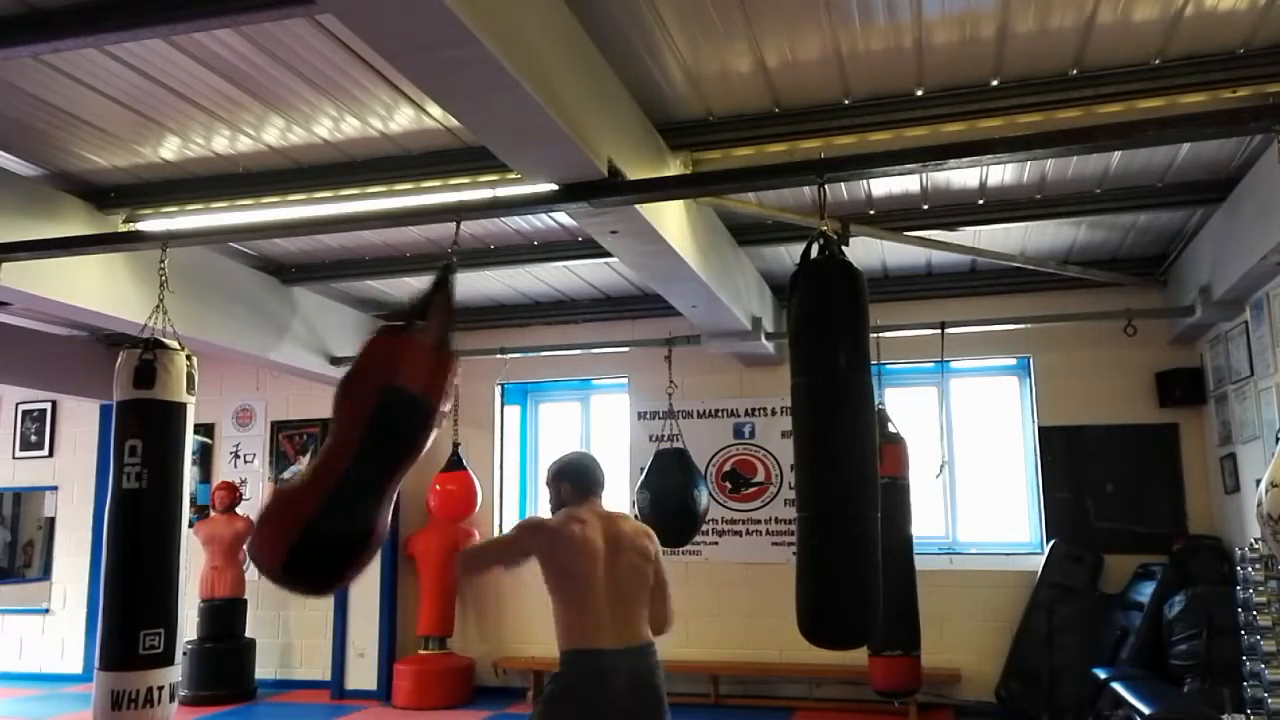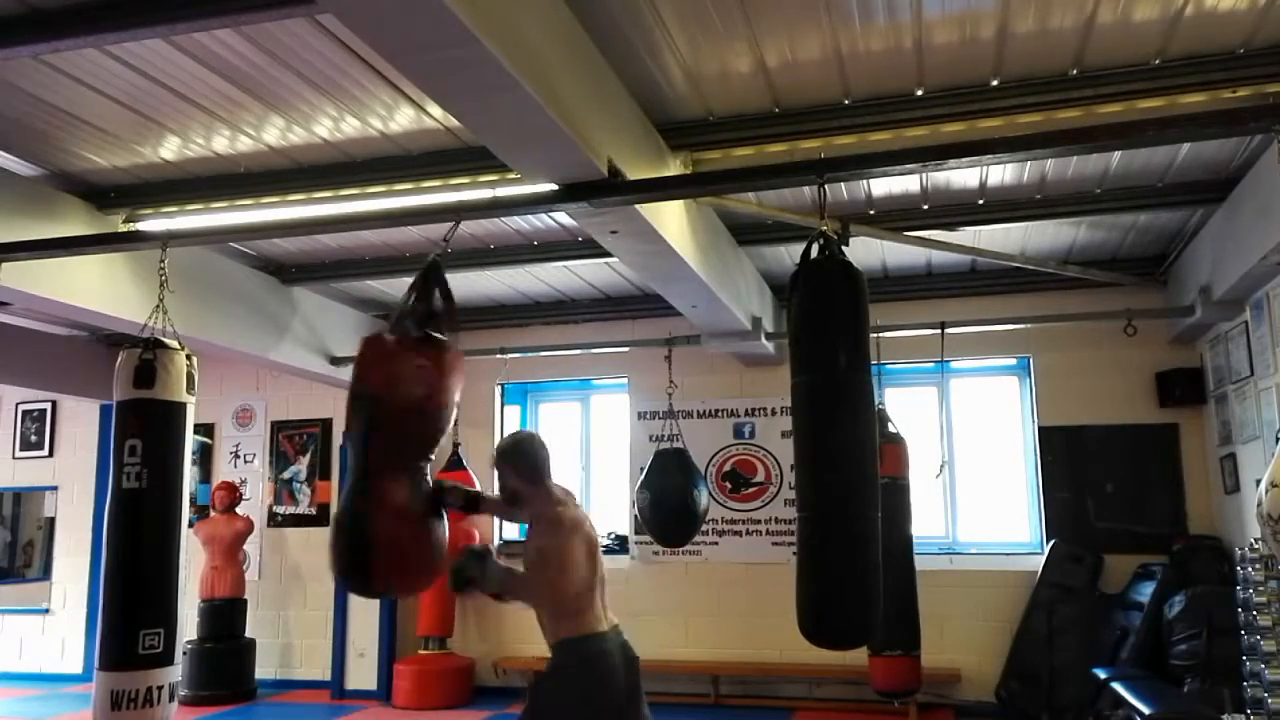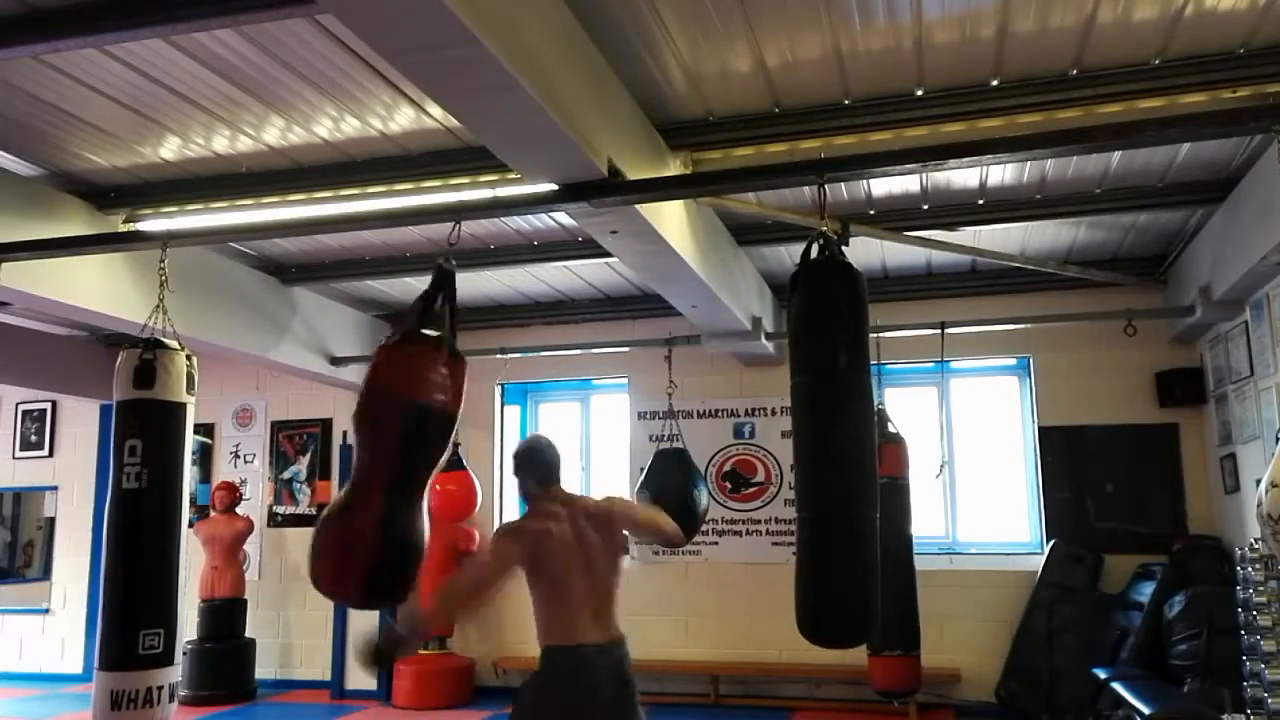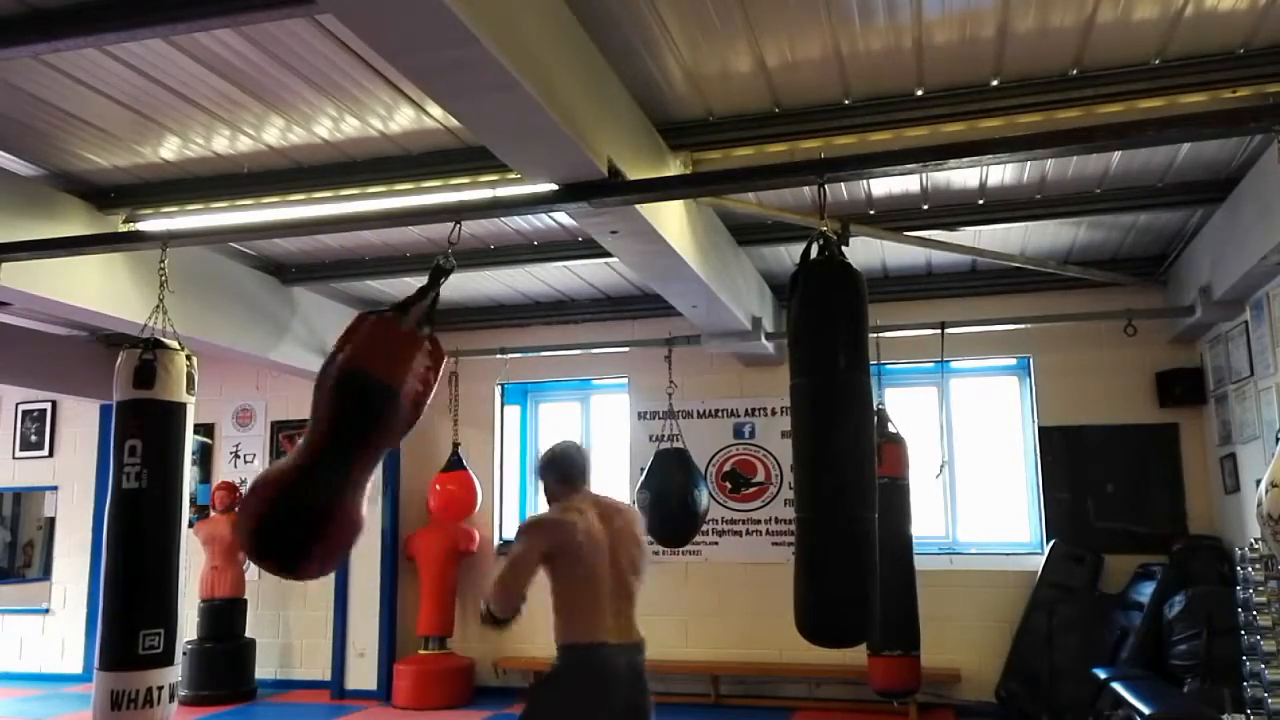
dt=0.4s
person 1, frame 1
left shoulder: (544, 531)
right shoulder: (642, 537)
left elbow: (468, 562)
right elbow: (661, 621)
left hip: (583, 676)
right hip: (641, 673)
person 1, frame 2
left shoulder: (557, 519)
right shoulder: (559, 501)
left elbow: (566, 597)
right elbow: (511, 507)
left wrist: (495, 576)
right wrist: (466, 498)
left hip: (582, 661)
right hip: (615, 653)
person 1, frame 3
left shoulder: (523, 533)
right shoulder: (608, 511)
left elbow: (464, 590)
right elbow: (670, 533)
left wrist: (400, 636)
left hip: (566, 668)
right hip: (614, 662)
person 1, frame 4
left shoulder: (550, 526)
right shoulder: (629, 516)
left elbow: (505, 595)
left wrist: (496, 610)
left hip: (583, 667)
right hip: (632, 663)
